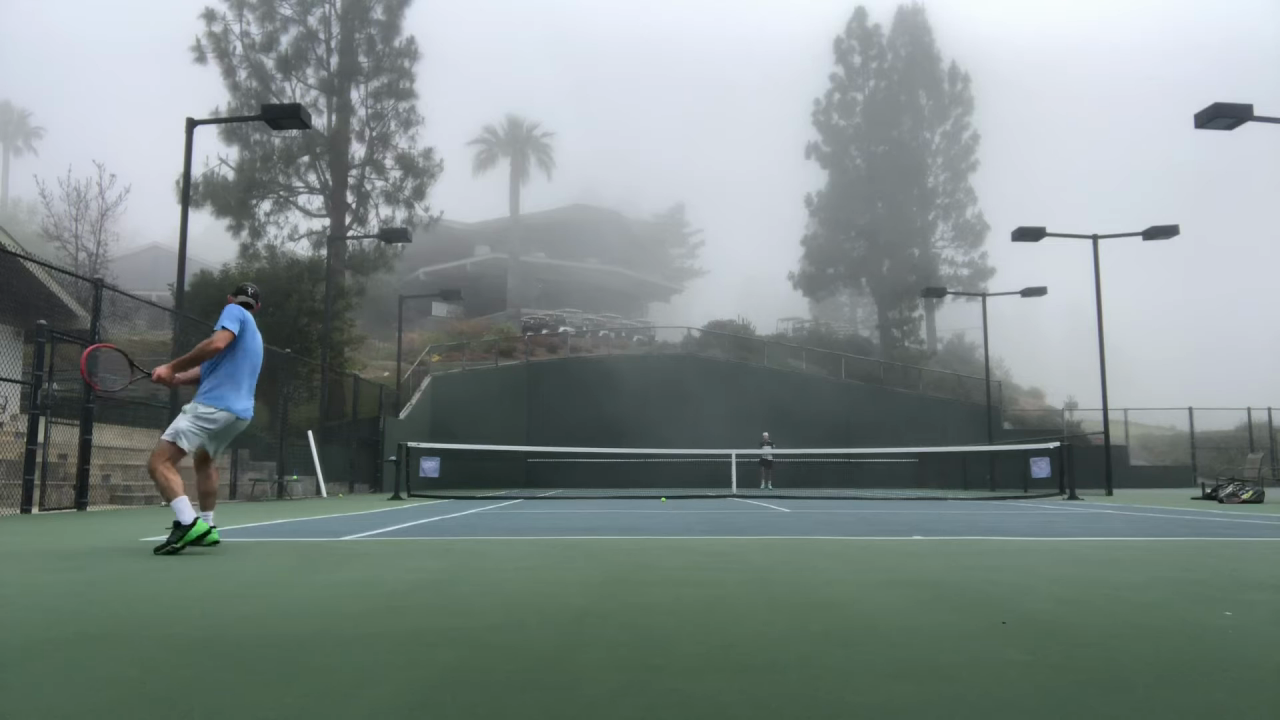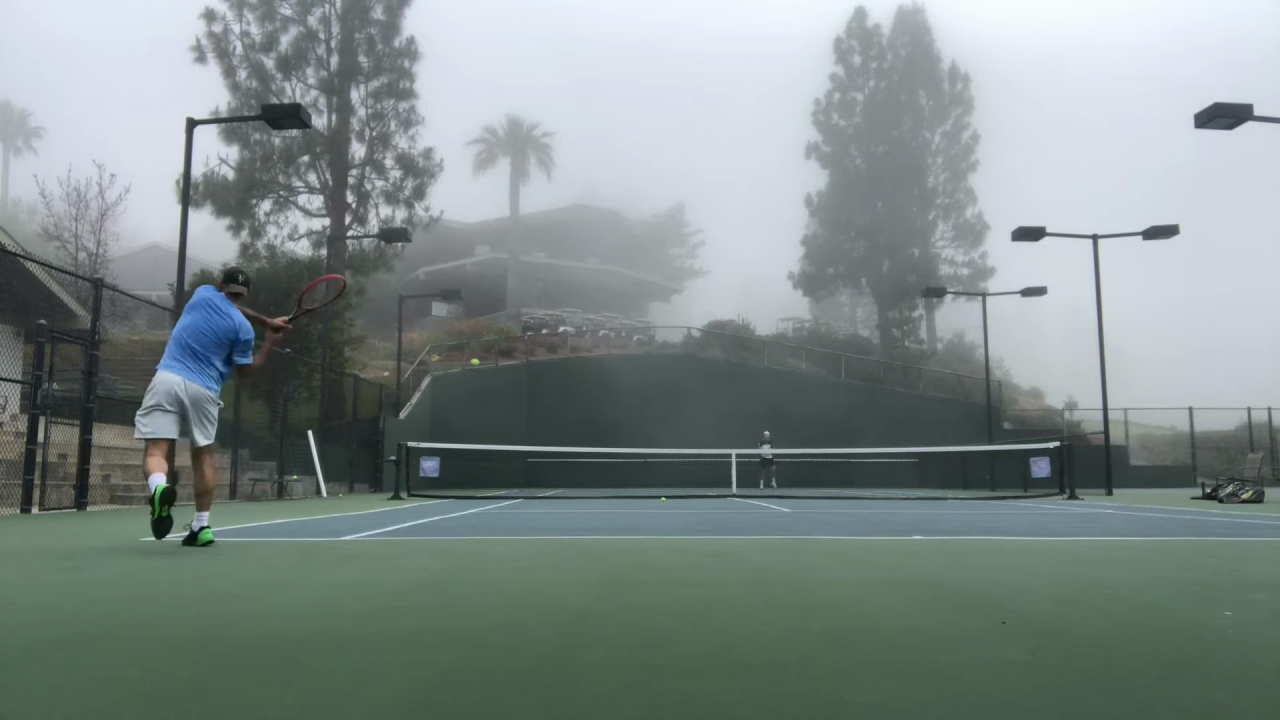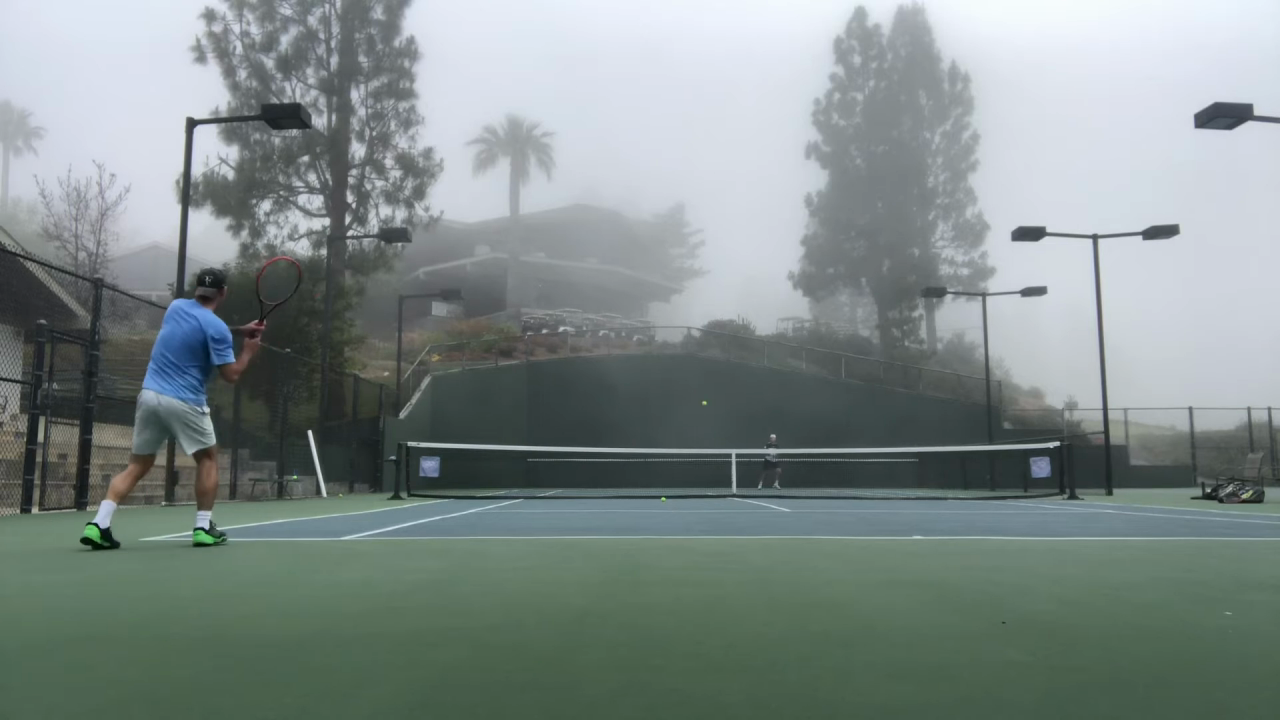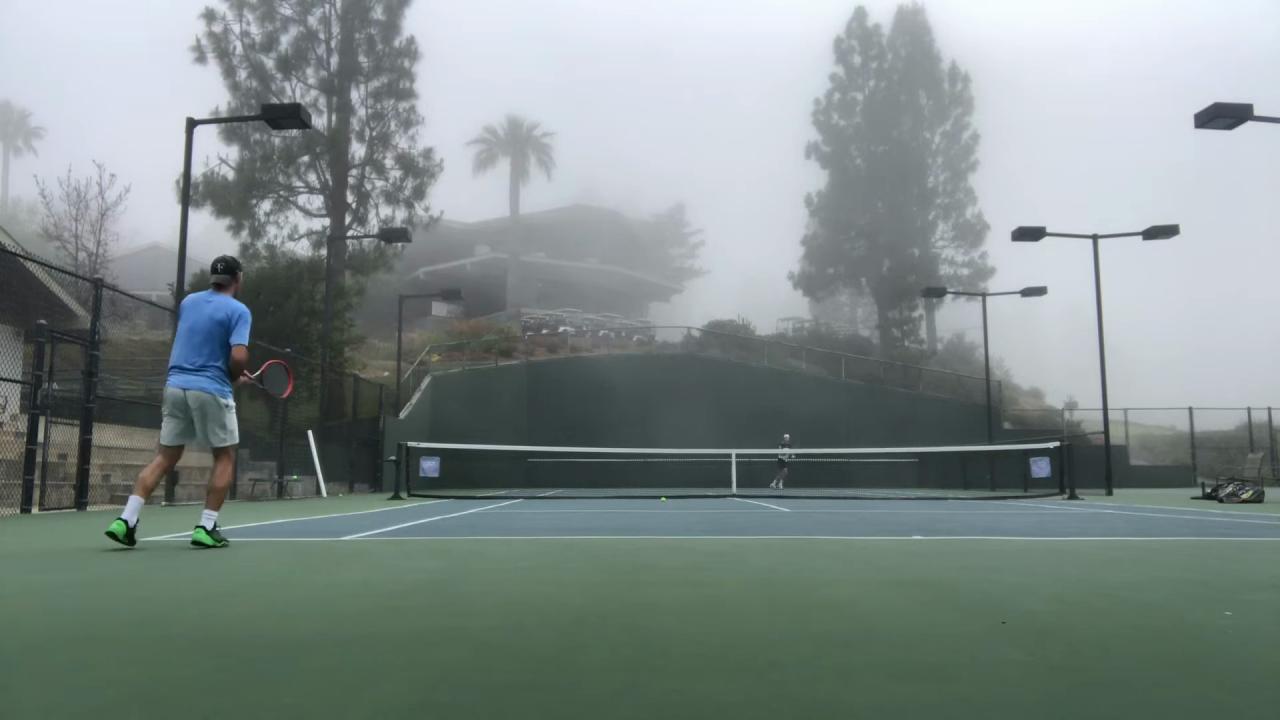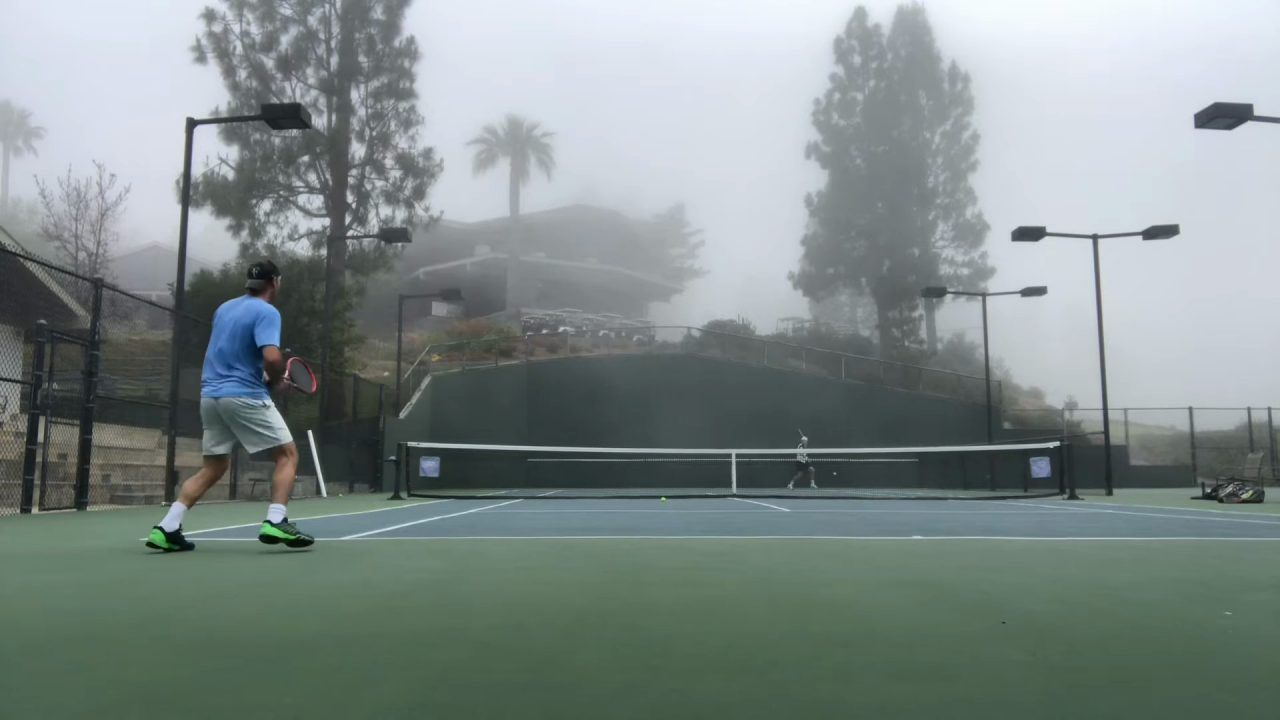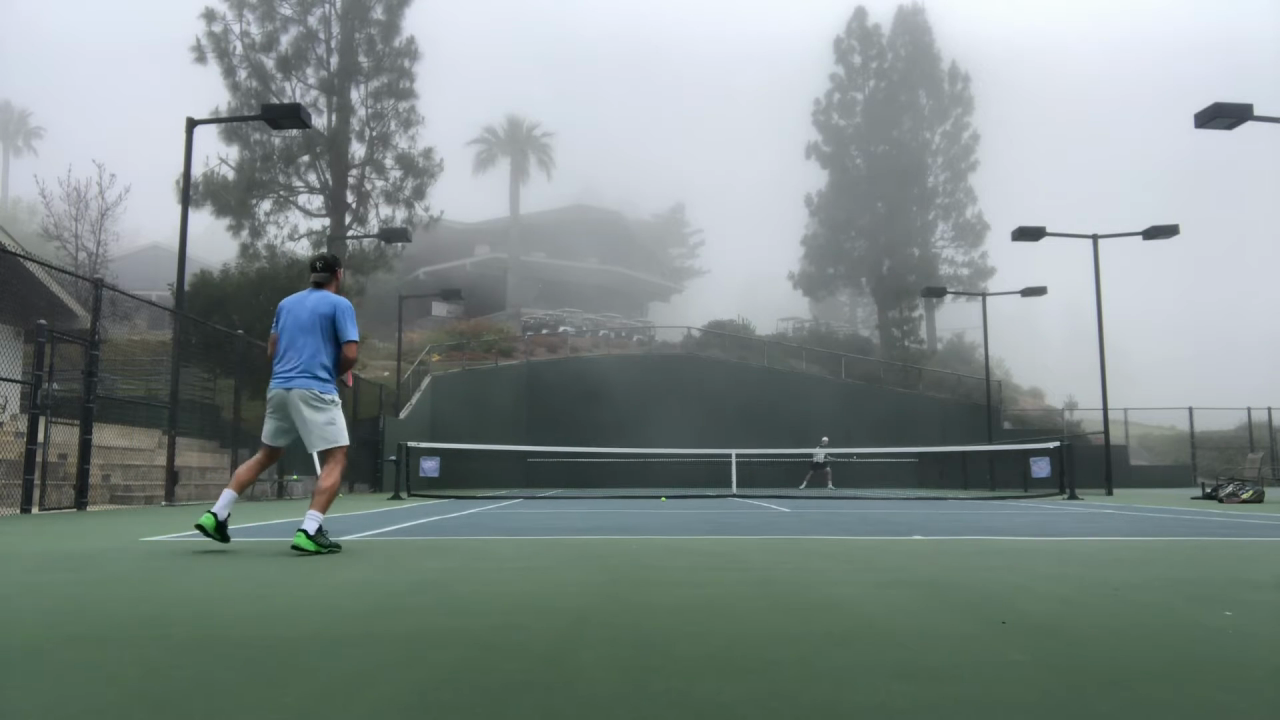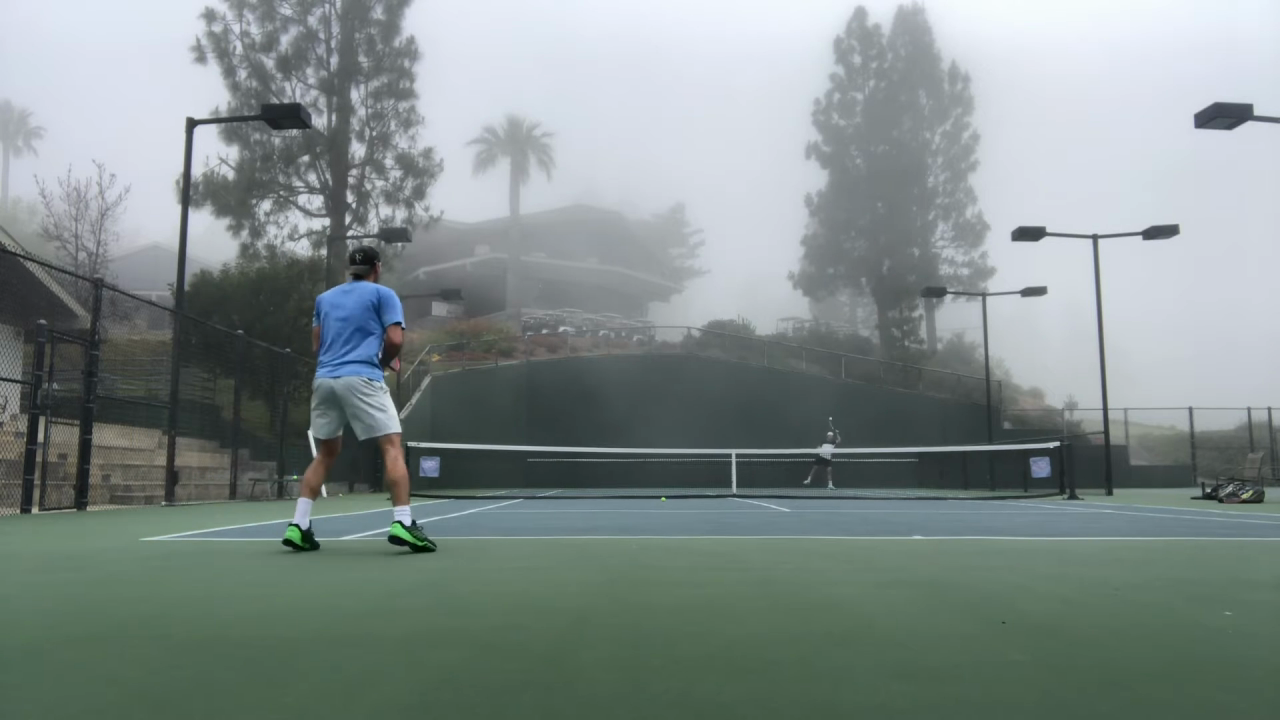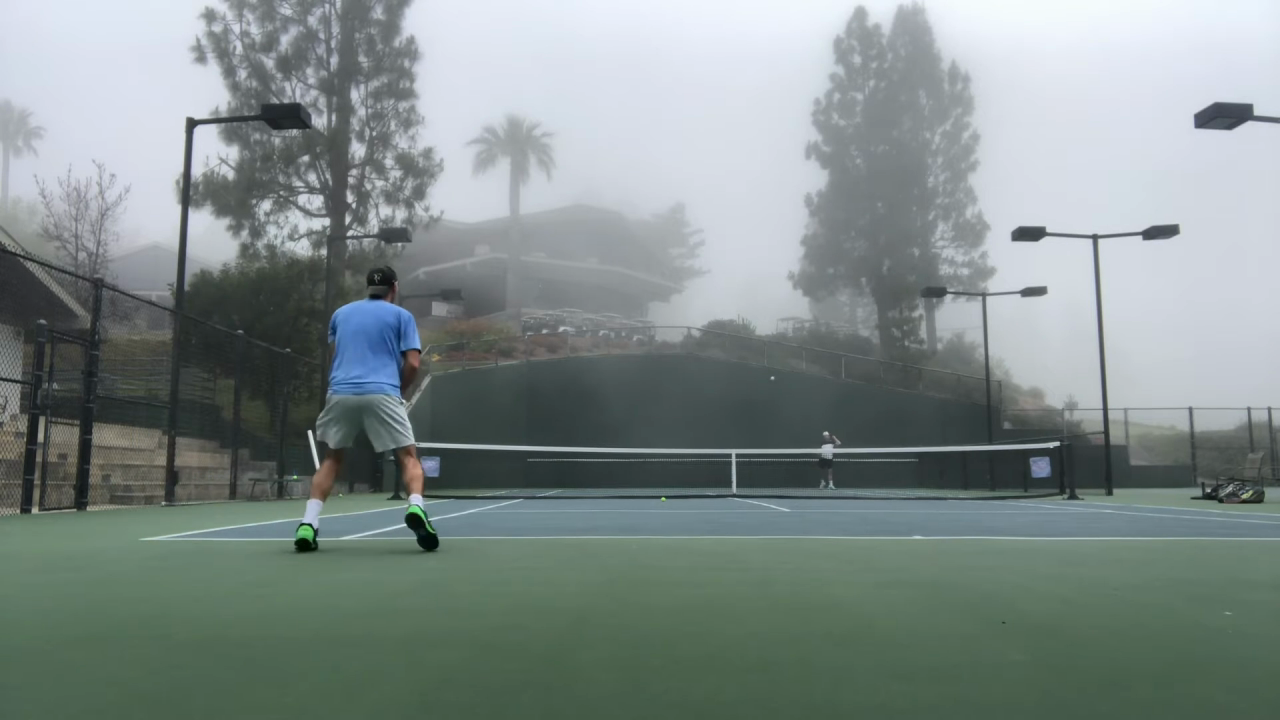
dt=0.3s
person 1, frame 1
left shoulder: (234, 312)
right shoulder: (253, 335)
left elbow: (218, 344)
right elbow: (205, 372)
left wrist: (171, 367)
right wrist: (174, 377)
left hip: (213, 406)
right hip: (238, 412)
left knee: (159, 463)
right knee: (203, 460)
left ankle: (187, 524)
right ankle: (205, 527)
person 1, frame 2
left shoulder: (203, 293)
right shoulder: (243, 328)
right elbow: (244, 374)
left wrist: (266, 322)
right wrist: (271, 341)
left hip: (167, 380)
right hip: (204, 391)
left knee: (157, 452)
right knee: (202, 456)
left ankle: (160, 490)
right ankle: (201, 527)
person 1, frame 3
left shoulder: (176, 306)
right shoulder: (217, 328)
right elbow: (231, 375)
left wrist: (241, 330)
right wrist: (250, 348)
left hip: (150, 396)
right hip: (185, 402)
left knee: (137, 465)
right knee: (207, 458)
left ankle: (98, 526)
right ankle: (204, 527)
person 1, frame 4
left shoulder: (188, 302)
right shoulder: (238, 310)
right elbow: (238, 358)
right wrist: (237, 376)
left hip: (176, 386)
right hip: (211, 392)
left knee: (165, 458)
right knee: (225, 458)
left ankle: (126, 520)
right ankle: (207, 528)
person 1, frame 5
left shoulder: (223, 309)
right shoulder: (267, 313)
right elbow: (272, 359)
right wrist: (275, 382)
left hip: (211, 396)
right hip: (245, 396)
left knee: (211, 468)
right knee: (287, 456)
left ankle: (167, 528)
right ankle: (276, 522)
person 1, frame 6
left shoulder: (286, 304)
right shoulder: (339, 305)
left elbow: (273, 350)
right elbow: (349, 355)
right wrist: (336, 373)
left hip: (279, 388)
right hip: (315, 390)
left knee: (266, 456)
right knee: (336, 460)
left ankle: (216, 515)
right ankle: (310, 531)
person 1, frame 7
left shoulder: (324, 298)
right shoulder: (383, 294)
left elbow: (316, 344)
right elbow: (395, 340)
right wrist: (382, 363)
left hip: (325, 381)
right hip: (363, 380)
left knee: (325, 455)
right knee: (392, 450)
left ankle: (299, 526)
right ankle: (403, 524)
person 1, frame 8
left shoulder: (341, 314)
right shoulder: (402, 316)
right elbow: (412, 364)
right wrist: (398, 395)
left hip: (341, 393)
right hip: (383, 394)
left knee: (331, 460)
right knee: (408, 459)
left ankle: (308, 525)
right ankle: (416, 510)
